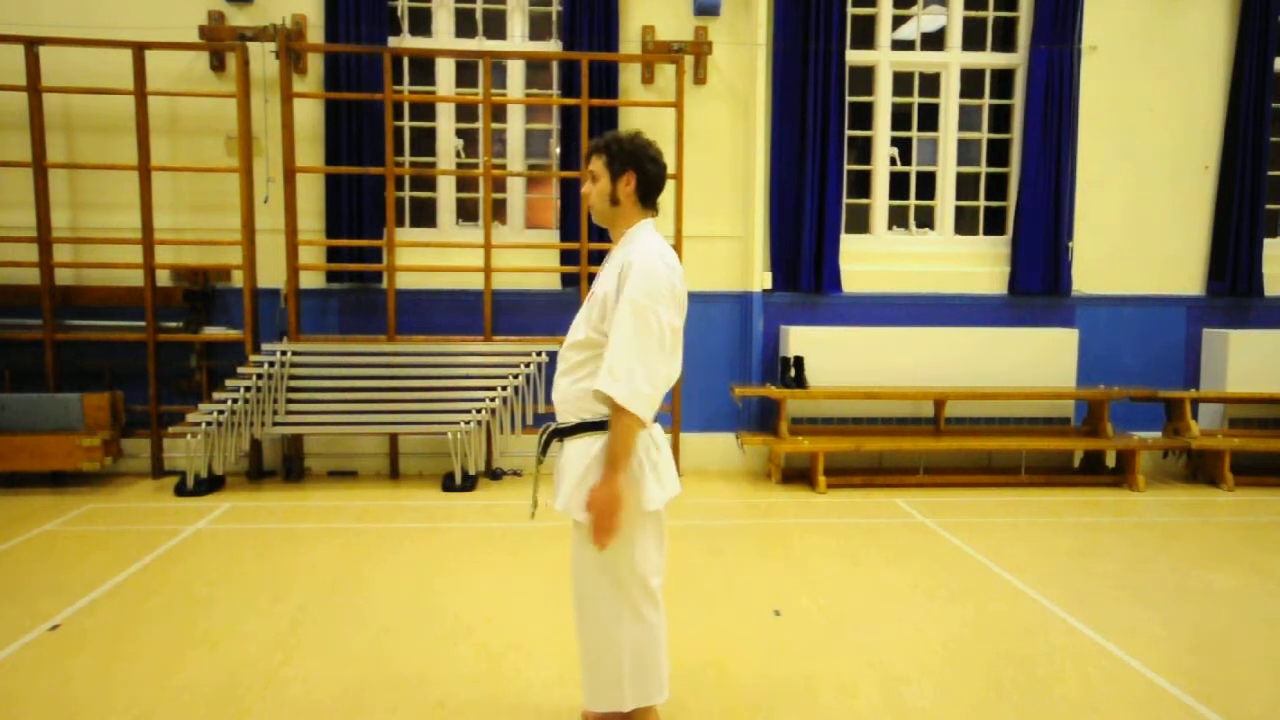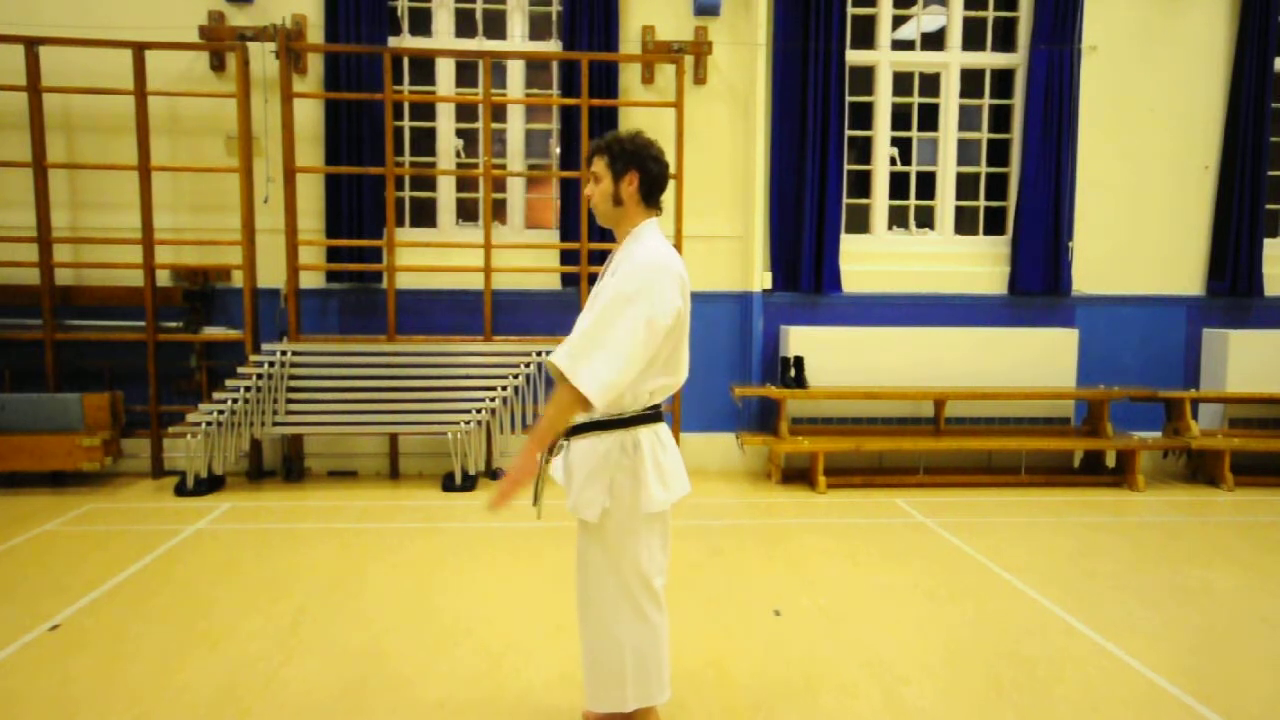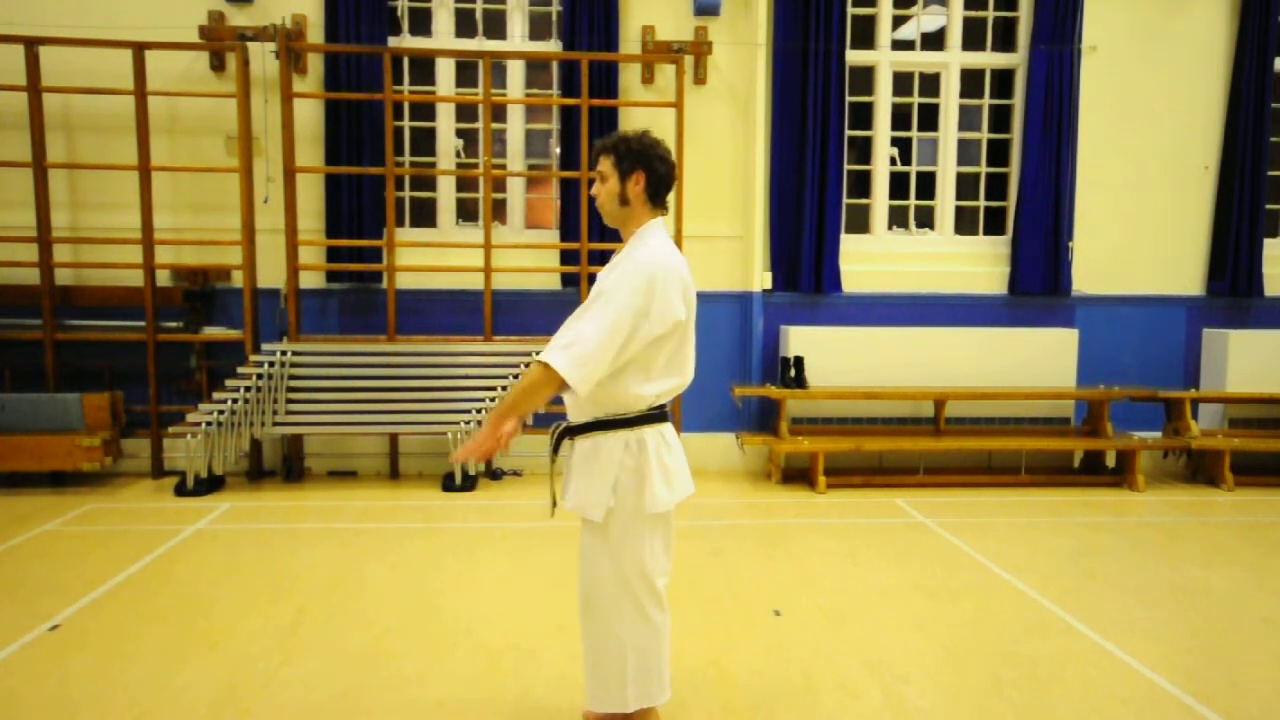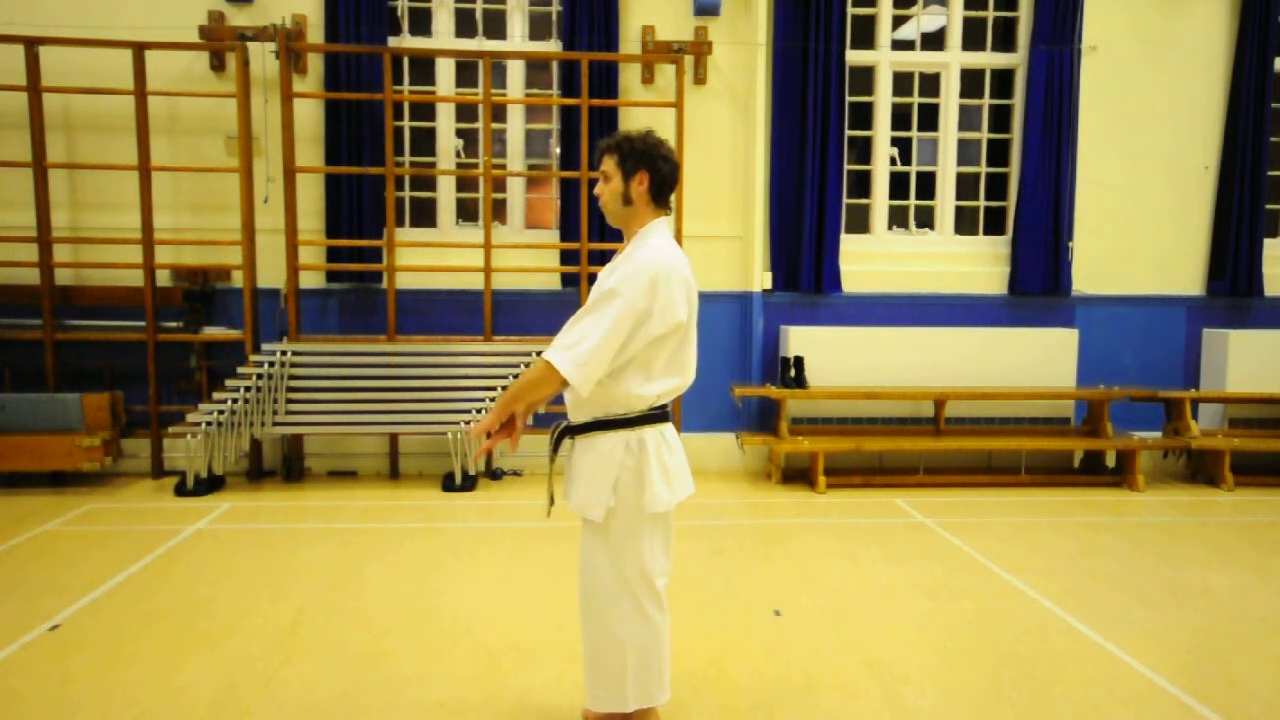
dt=0.2s
person 1, frame 1
left shoulder: (646, 261)
right shoulder: (627, 257)
left elbow: (635, 382)
left wrist: (613, 476)
left hip: (615, 456)
right hip: (601, 450)
left knee: (623, 590)
right knee: (606, 589)
person 1, frame 2
left shoulder: (649, 262)
right shoulder: (634, 257)
left elbow: (595, 370)
right elbow: (589, 361)
left wrist: (533, 447)
right wrist: (548, 438)
left hip: (623, 452)
right hip: (608, 448)
left knee: (625, 590)
right knee: (611, 587)
person 1, frame 3
left shoulder: (650, 264)
right shoulder: (639, 258)
left elbow: (574, 356)
right elbow: (583, 352)
left wrist: (498, 419)
right wrist: (516, 416)
left hip: (628, 454)
right hip: (617, 447)
left knee: (628, 592)
right knee: (615, 589)
person 1, frame 4
left shoulder: (652, 265)
right shoulder: (641, 258)
left elbow: (575, 355)
right elbow: (584, 353)
left wrist: (503, 405)
right wrist: (522, 408)
left hip: (628, 455)
right hip: (620, 448)
left knee: (627, 592)
right knee: (615, 589)
